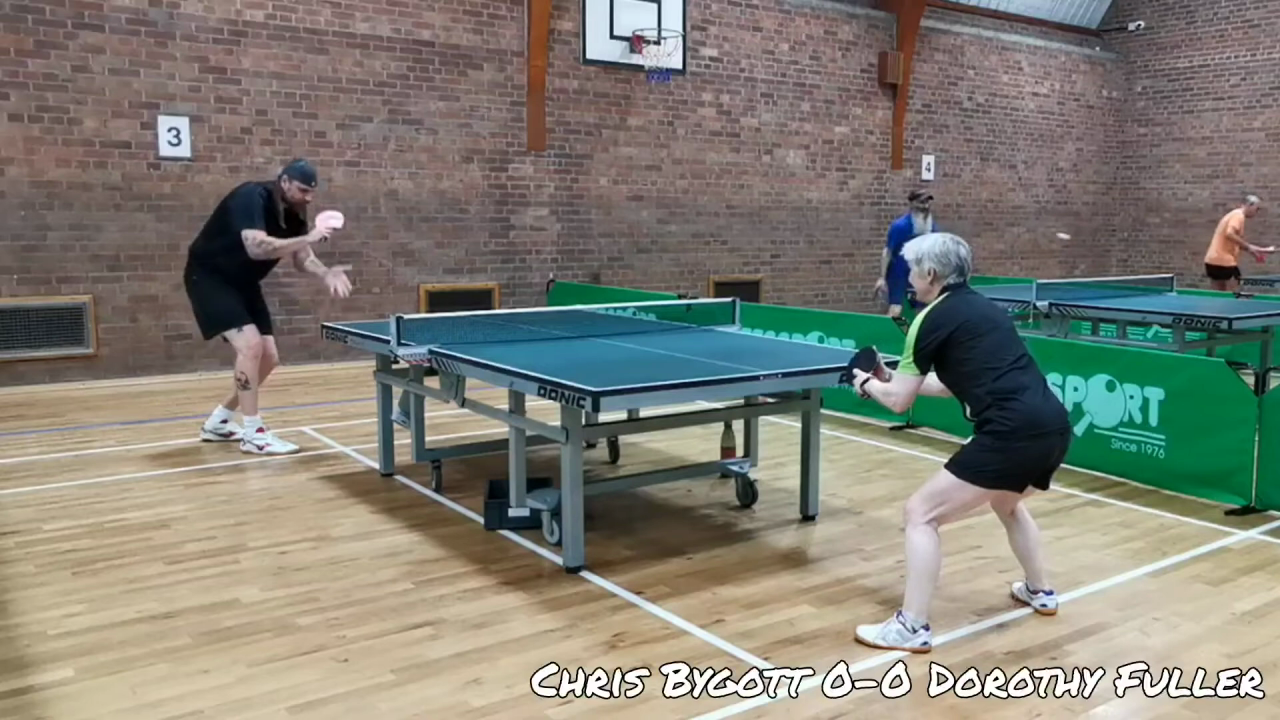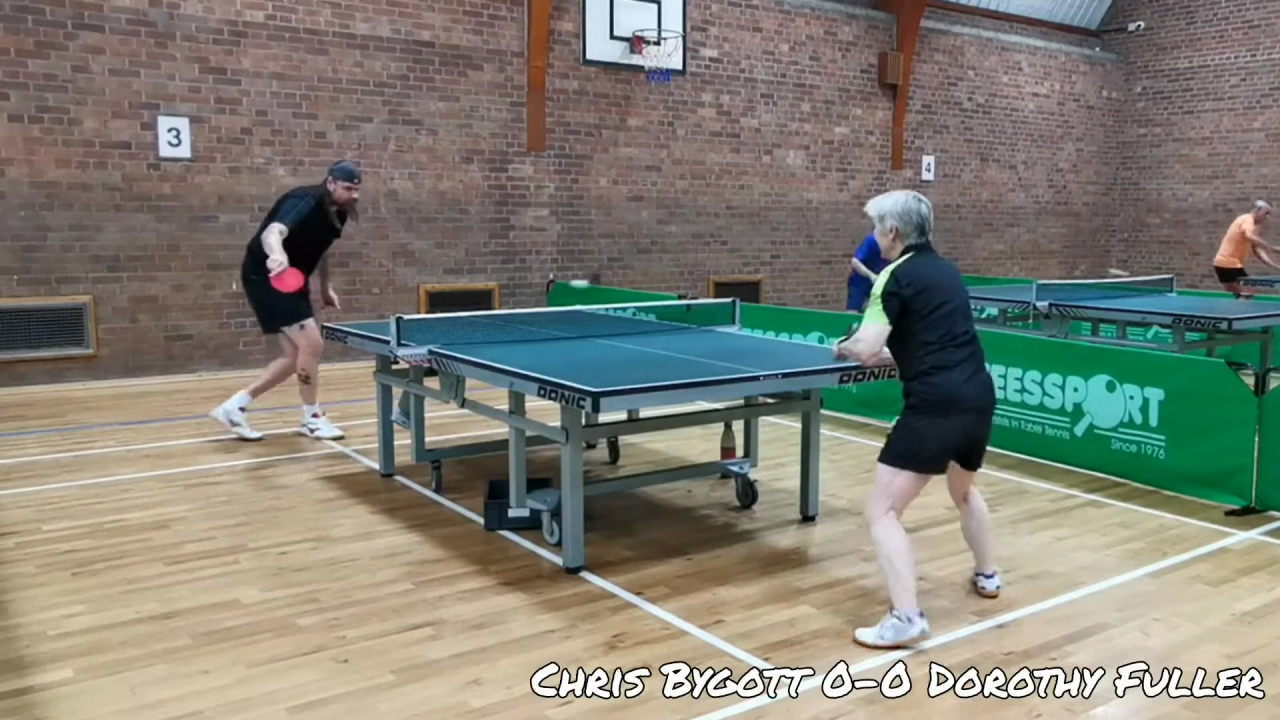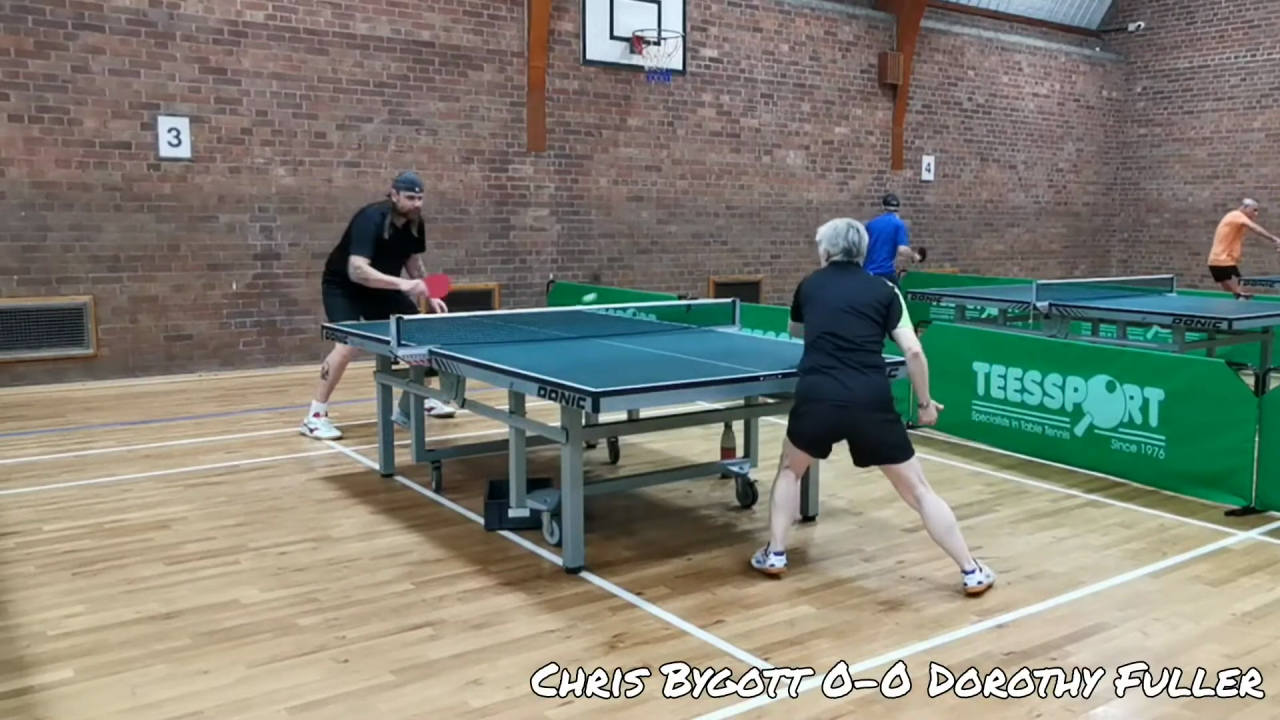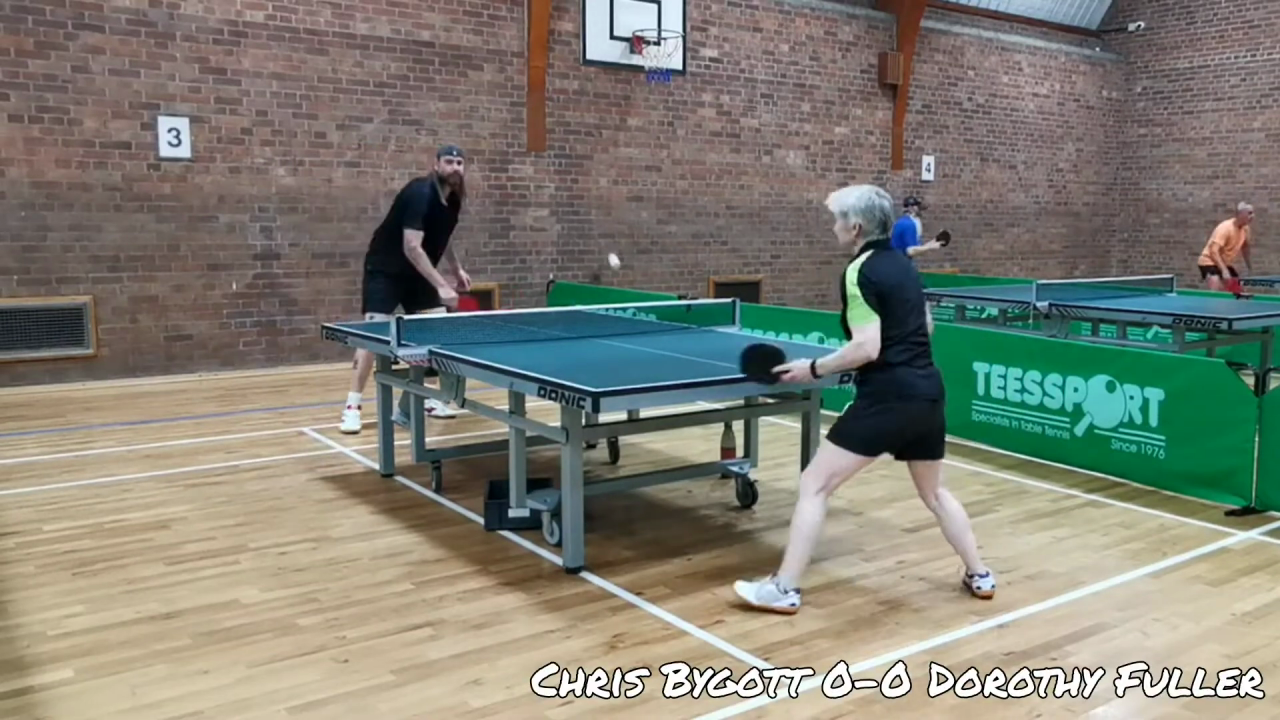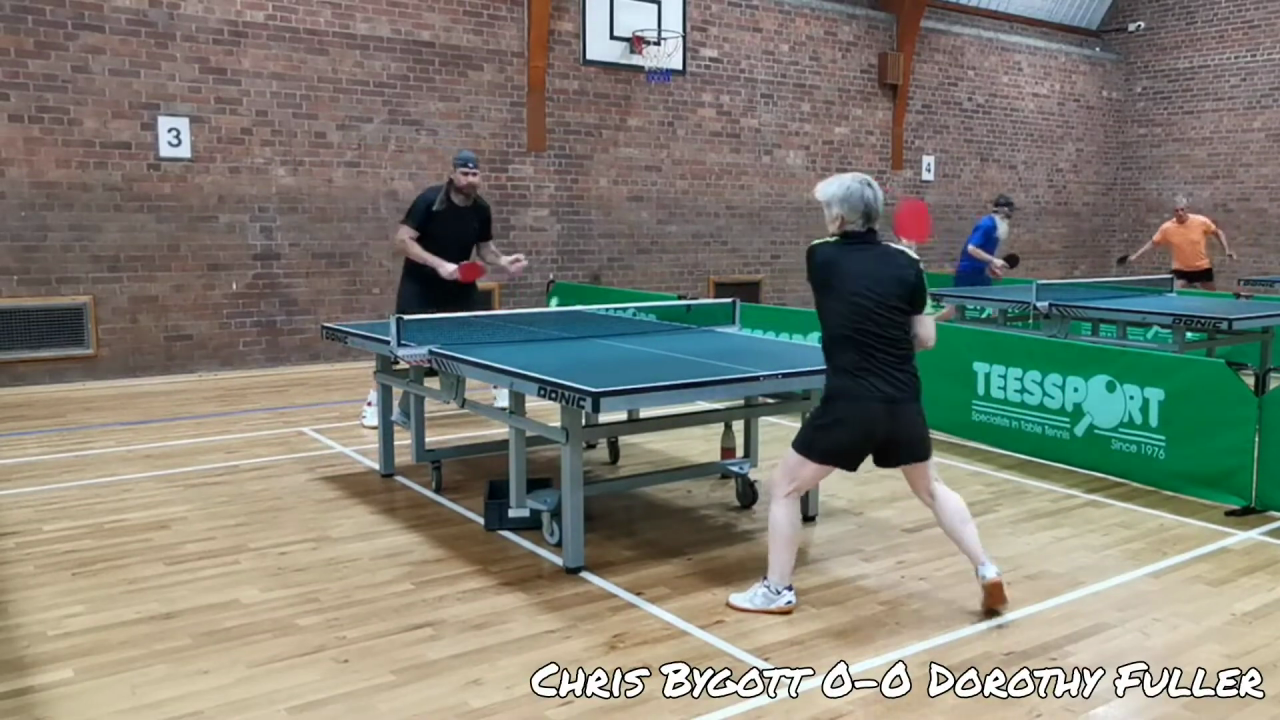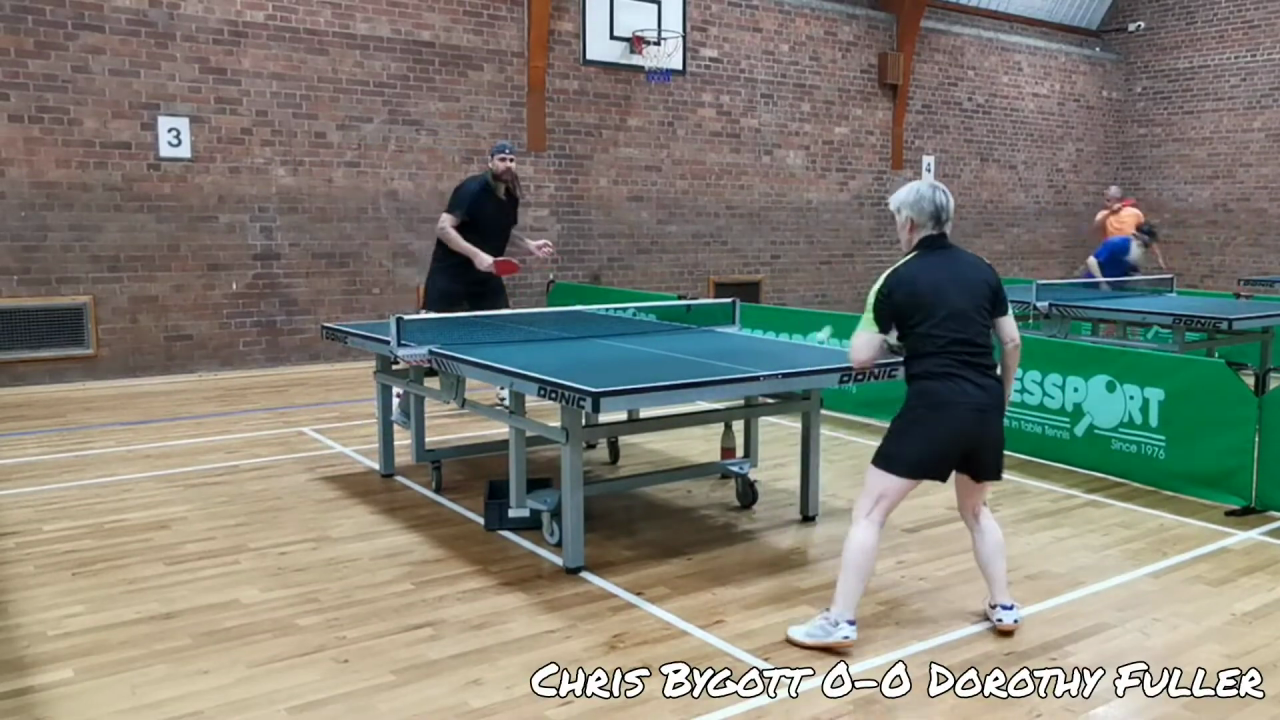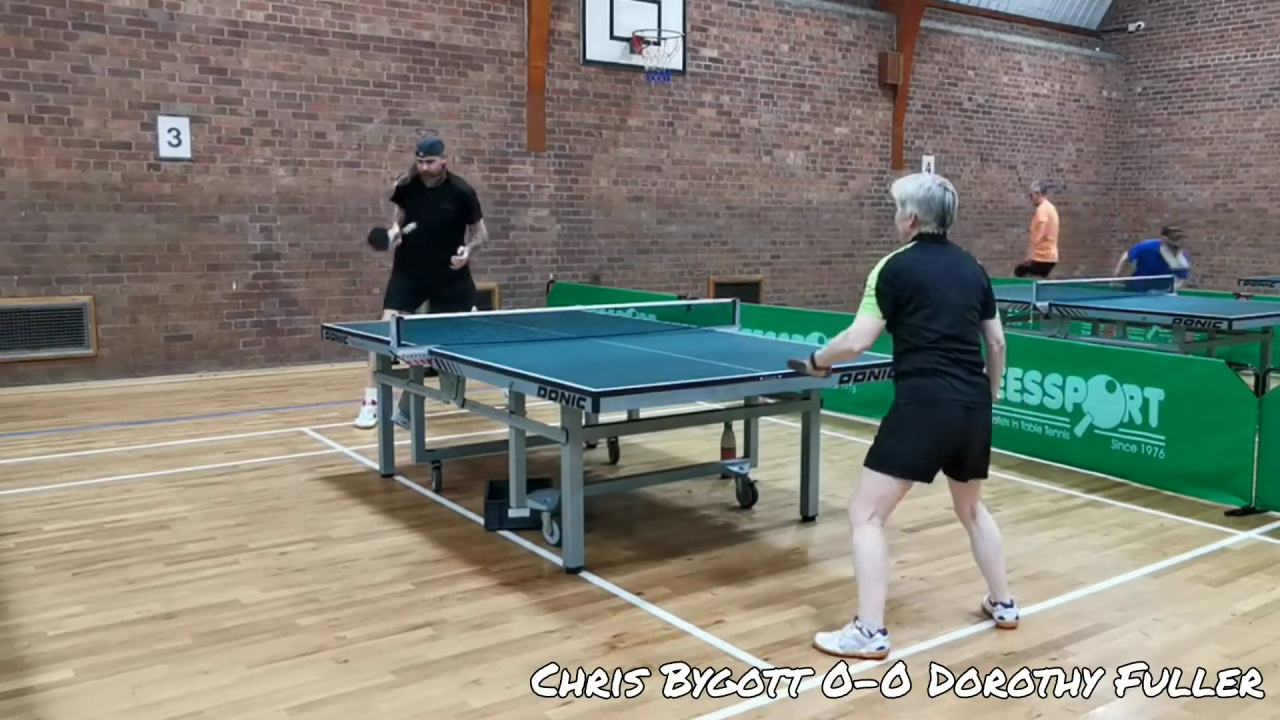
dt=0.7s
person 1, frame 1
left shoulder: (933, 318)
right shoulder: (981, 308)
left elbow: (898, 401)
left wrist: (867, 384)
right wrist: (892, 378)
left hip: (1013, 434)
right hip: (1053, 427)
left knee: (921, 513)
right knee: (1005, 503)
left ankle: (912, 626)
right ankle: (1040, 591)
person 1, frame 2
left shoulder: (897, 276)
right shoulder: (946, 271)
left elbow: (867, 348)
left wrist: (846, 346)
right wrist: (887, 353)
left hip: (934, 408)
right hip: (978, 399)
left knee: (881, 510)
right knee: (963, 491)
left ankle: (905, 618)
right ankle: (987, 575)
person 1, frame 3
left shoulder: (809, 287)
right shoulder: (884, 291)
right elbow: (913, 351)
right wrist: (925, 402)
left hip: (817, 398)
right hip: (872, 402)
left knee: (789, 470)
right knee: (917, 491)
left ankle: (775, 554)
right ankle: (971, 571)
person 1, frame 4
left shoulder: (860, 273)
right shoulder: (901, 265)
left elbow: (868, 348)
left wrist: (813, 368)
left hip: (887, 398)
right hip: (928, 394)
left knee: (814, 485)
right knee: (934, 492)
left ankle: (785, 588)
right ankle: (980, 575)
person 1, frame 5
left shoulder: (820, 257)
right shoulder: (906, 263)
right elbow: (925, 338)
left hip: (848, 404)
right hip: (903, 403)
left knee: (783, 489)
right knee: (930, 490)
left ankle: (778, 591)
right ankle: (985, 572)
person 1, frame 6
left shoulder: (898, 280)
right shoulder: (983, 270)
left elbow: (860, 356)
right elbow: (1012, 342)
left wrist: (892, 341)
right wrist: (1003, 391)
left hip: (933, 407)
right hip: (985, 408)
left knee: (869, 512)
right knee: (976, 511)
left ankle: (839, 621)
right ankle: (1003, 607)
person 1, frame 7
left shoulder: (895, 267)
right shoulder: (973, 269)
left elbow: (858, 341)
right elbow: (996, 343)
left wrist: (817, 361)
right wrist: (990, 395)
left hip: (922, 405)
right hip: (972, 405)
left knee: (866, 515)
right knee: (970, 507)
left ankle: (870, 632)
right ankle: (1002, 603)
person 2, frame 1
left shoulder: (295, 212)
right shoulder: (252, 197)
left elbow: (301, 256)
right elbow: (257, 248)
left wrist: (327, 274)
right wrist: (308, 238)
left hip: (244, 282)
right hip: (210, 277)
left knee: (268, 358)
right knee: (250, 346)
left ankle: (218, 421)
right ankle: (254, 432)
person 2, frame 2
left shoulder: (338, 211)
right shoulder: (306, 202)
right elbow: (272, 233)
left wrist: (326, 286)
right wrist: (277, 256)
right hip: (266, 276)
left knee: (294, 356)
right knee: (312, 343)
left ankle: (234, 408)
right ankle: (312, 417)
person 2, frame 3
left shoulder: (415, 224)
right shoulder: (370, 220)
left elbow: (413, 261)
right elbow: (357, 271)
left wrist: (430, 296)
right wrist: (402, 284)
left hip: (384, 289)
right hip: (343, 286)
right knee: (348, 345)
left ankle: (420, 399)
right ankle: (315, 415)
person 2, frame 4
left shoulder: (454, 199)
right shoulder: (421, 193)
right elbow: (412, 246)
left wrist: (457, 269)
right wrist: (441, 285)
left hip: (418, 275)
right hip: (384, 271)
left ankle: (424, 398)
right ankle: (352, 405)
person 2, frame 5
left shoulder: (481, 209)
right shoulder: (430, 200)
left elbow: (485, 248)
right elbow: (402, 240)
left wrist: (504, 262)
right wrist: (438, 264)
left hip: (460, 282)
right hip: (420, 281)
left ankle: (500, 392)
right ankle: (373, 403)
person 2, frame 6
left shoulder: (512, 197)
right shoulder: (473, 188)
right elbow: (443, 228)
left wrist: (530, 245)
right wrist: (476, 255)
left hip: (485, 274)
right hip: (450, 270)
left ankle: (506, 391)
person 2, frame 7
left shoulder: (461, 191)
right shoulder: (406, 185)
left elbow: (480, 231)
left wrist: (468, 250)
right wrist: (395, 229)
left hip: (451, 275)
right hip: (409, 273)
right ankle: (371, 402)
